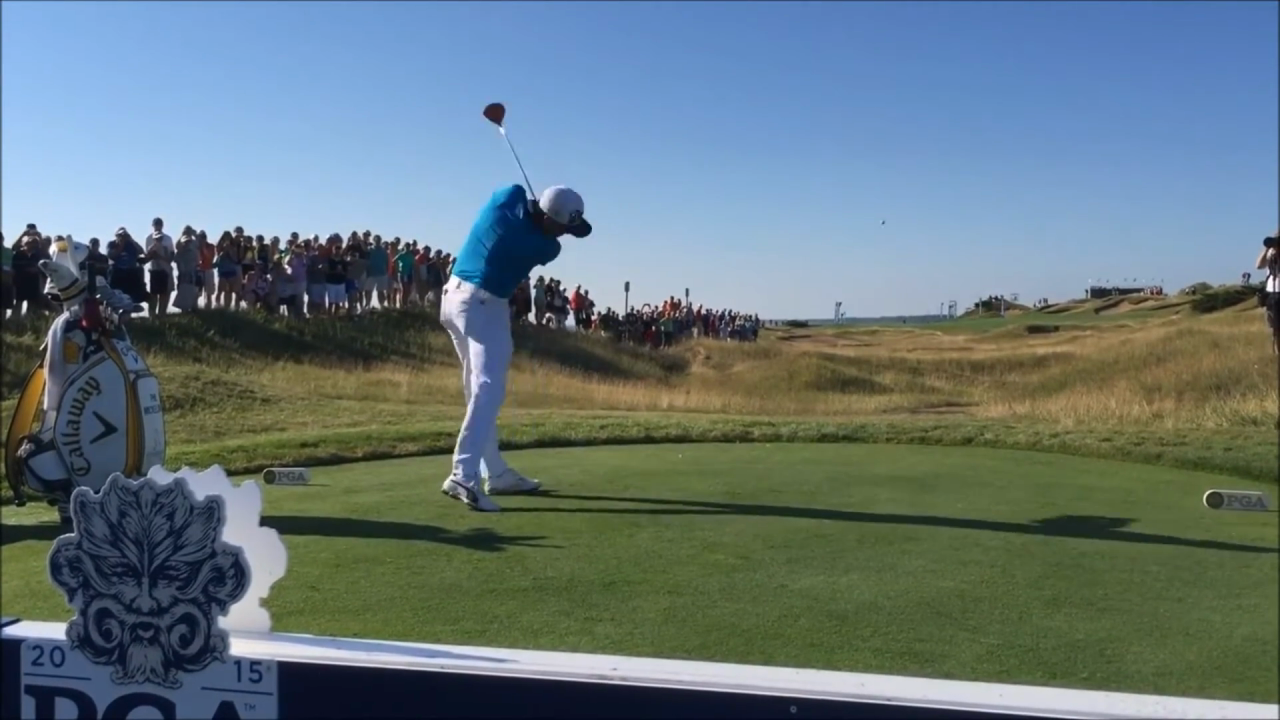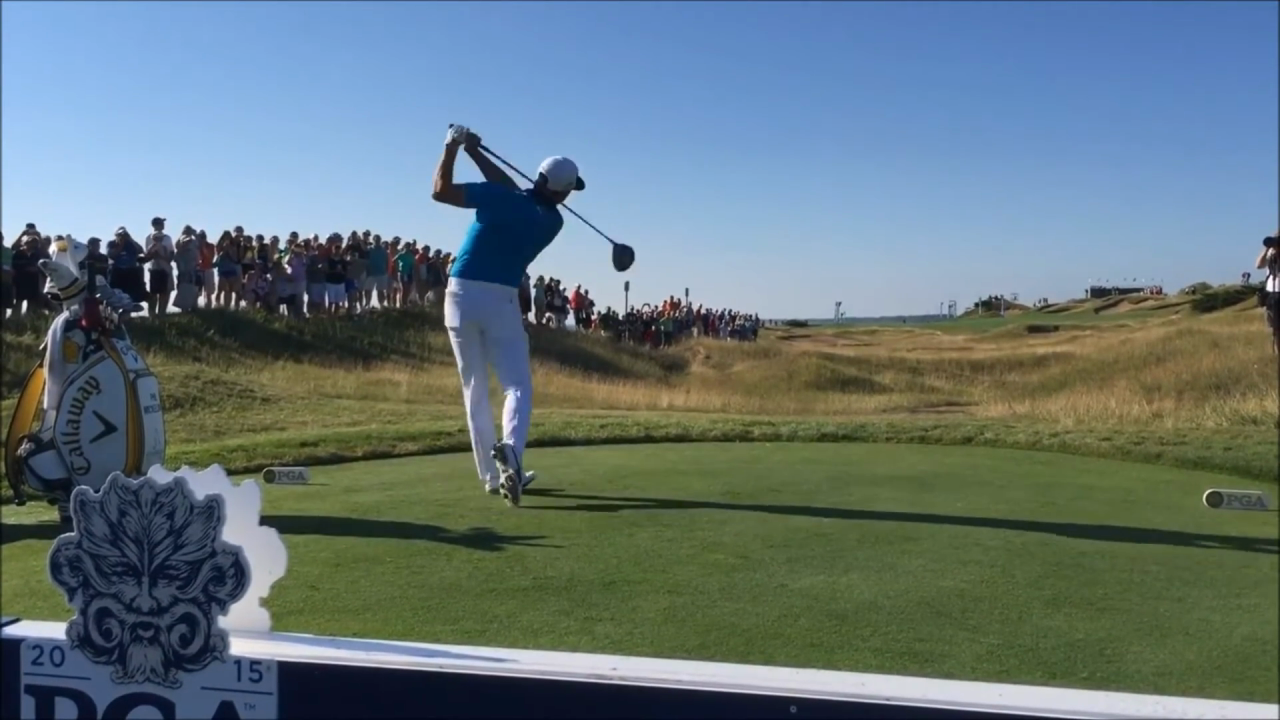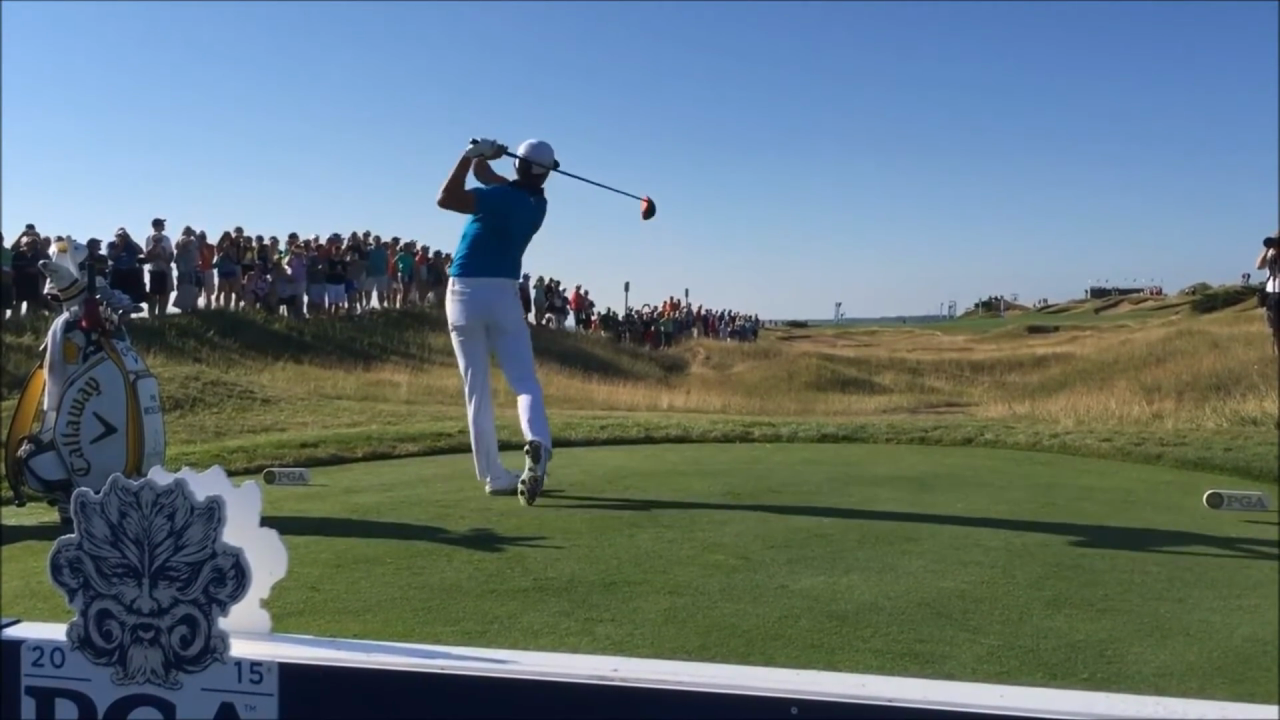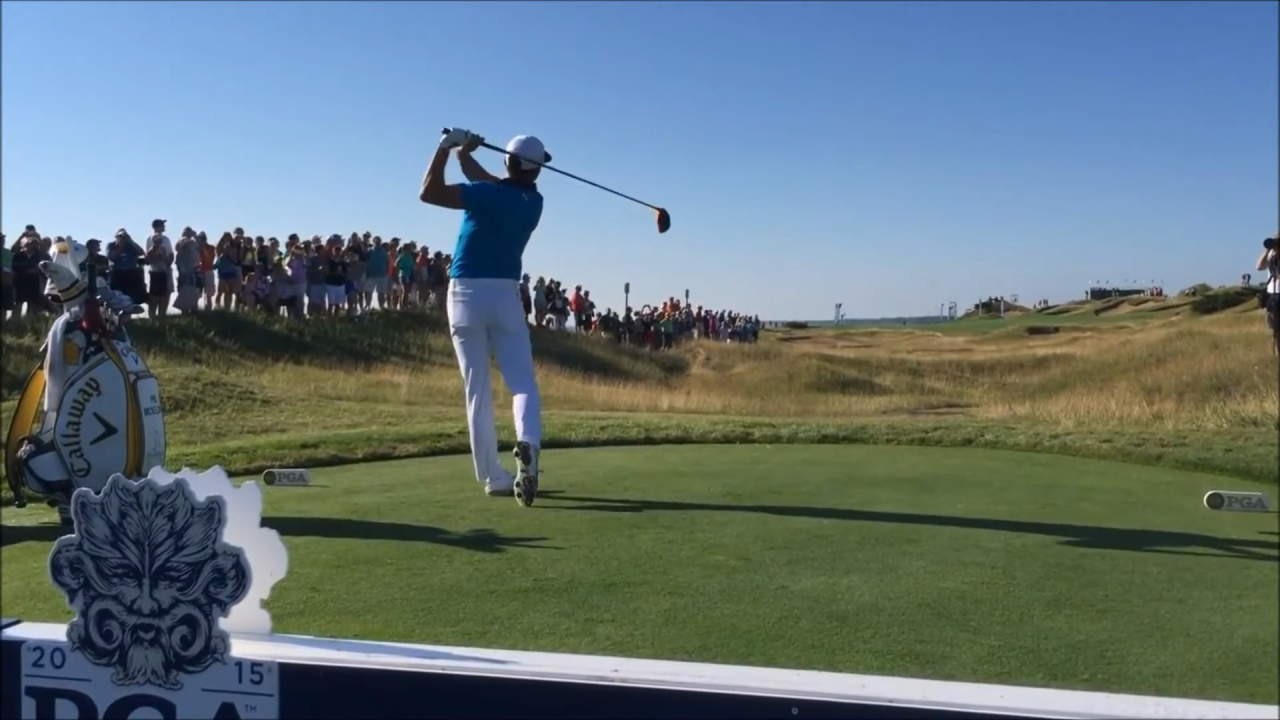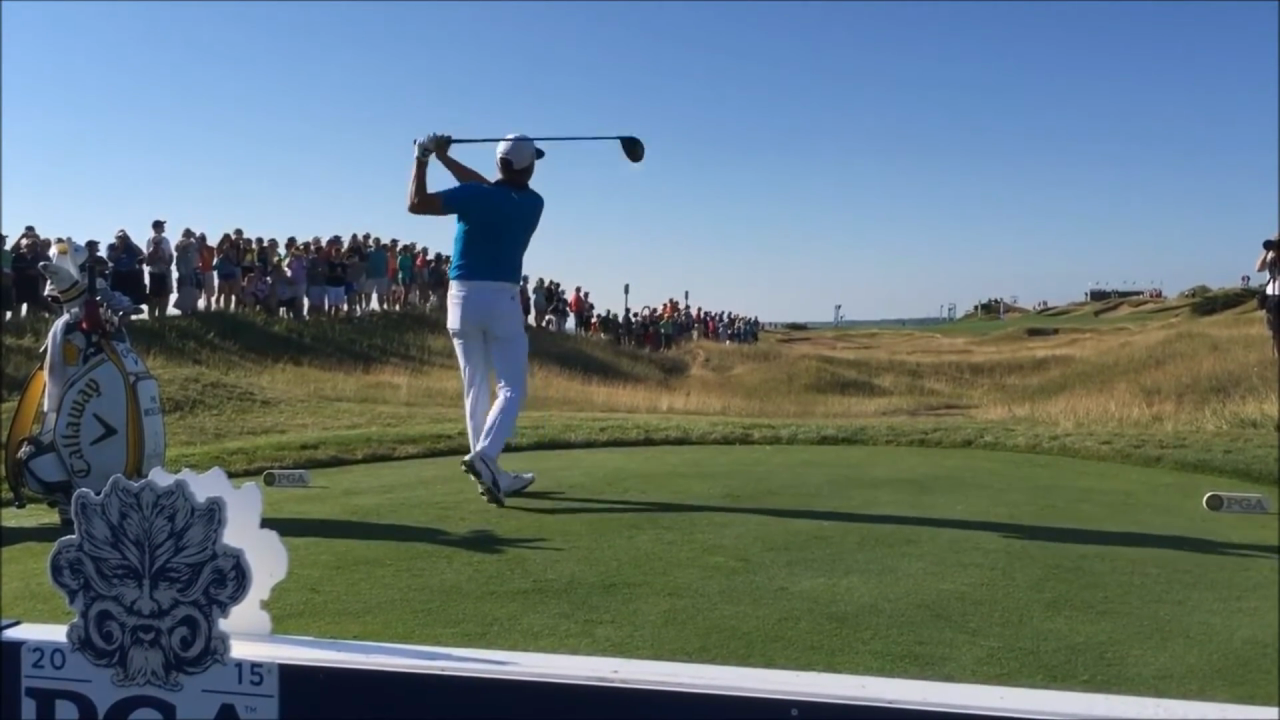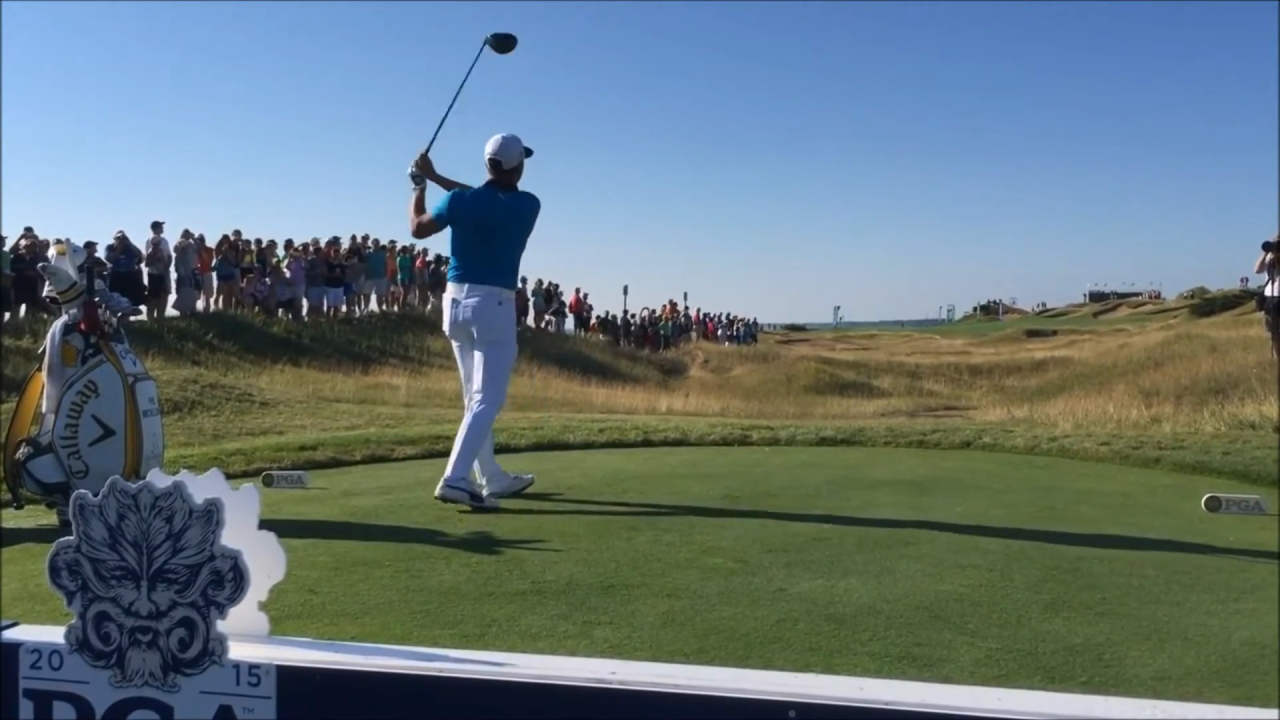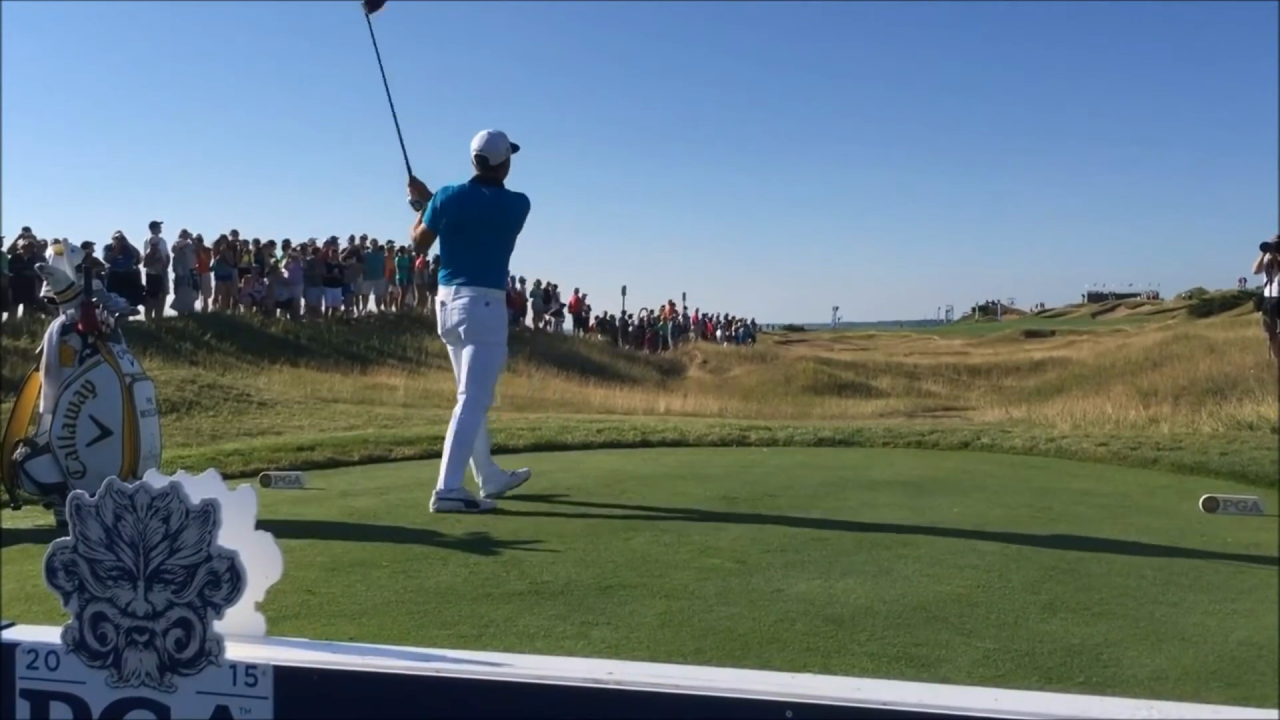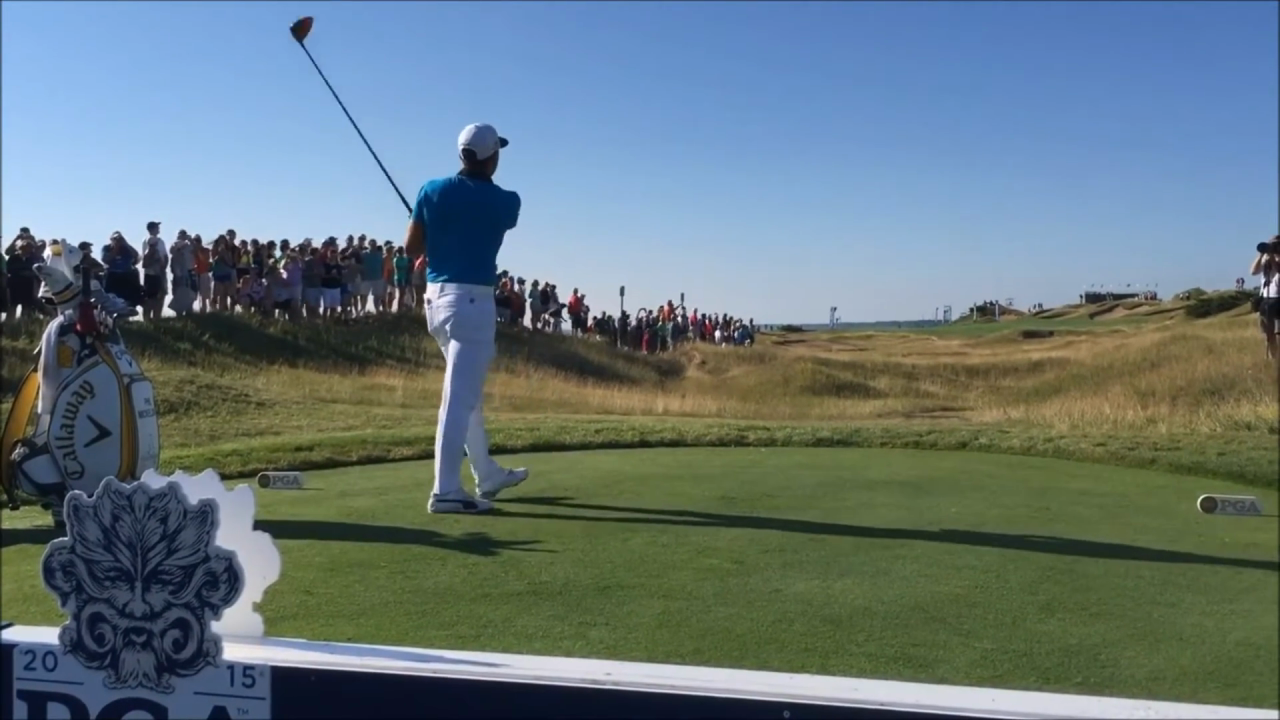
dt=0.2s
person 1, frame 1
left shoulder: (510, 196)
right shoulder: (545, 245)
left hip: (454, 297)
right hip: (484, 306)
left knee: (477, 388)
right knee: (489, 390)
left ankle: (496, 473)
right ankle: (464, 475)
person 1, frame 2
left shoulder: (497, 196)
right shoulder: (553, 221)
left elbow: (440, 193)
left wrist: (452, 147)
right wrist: (474, 152)
left hip: (458, 297)
right hip: (499, 303)
left knee: (476, 388)
right knee: (518, 387)
left ankle: (494, 474)
right ankle: (510, 448)
person 1, frame 3
left shoulder: (502, 197)
right shoulder: (538, 203)
left elbow: (446, 198)
left wrist: (471, 155)
right wrist: (480, 157)
left hip: (464, 295)
right hip: (503, 297)
left knee: (477, 391)
right knee: (525, 382)
left ankle: (494, 475)
right ankle: (537, 440)
person 1, frame 4
left shoulder: (490, 195)
right shoulder: (534, 202)
left elbow: (428, 193)
left wrist: (446, 147)
right wrist: (464, 152)
left hip: (465, 296)
right hip: (504, 297)
left knee: (477, 391)
right knee: (523, 384)
left ankle: (493, 475)
right ankle: (528, 442)
person 1, frame 5
left shoulder: (475, 197)
right shoulder: (533, 203)
left elbow: (416, 204)
left wrist: (423, 157)
right wrist: (445, 157)
left hip: (462, 298)
right hip: (502, 300)
left knee: (476, 391)
right knee: (511, 388)
left ankle: (495, 475)
right ankle: (485, 454)
person 1, frame 6
left shoulder: (461, 201)
right shoulder: (529, 206)
left elbow: (417, 229)
left wrist: (420, 185)
right wrist: (435, 176)
left hip: (456, 301)
right hip: (495, 305)
left knee: (476, 395)
right knee: (487, 397)
left ankle: (491, 477)
right ankle: (455, 478)
person 1, frame 7
left shoulder: (446, 198)
right shoulder: (518, 205)
left elbow: (418, 244)
left wrist: (422, 204)
right wrist: (429, 196)
left hip: (448, 303)
right hip: (484, 305)
left knee: (472, 396)
right knee: (473, 400)
left ankle: (490, 477)
right ankle: (448, 489)
person 1, frame 8
left shoulder: (432, 191)
right shoulder: (507, 202)
left elbow: (411, 249)
left hip: (436, 298)
right hip: (473, 301)
left knee: (466, 393)
right knee: (459, 397)
left ankle: (488, 475)
right ankle: (445, 491)
